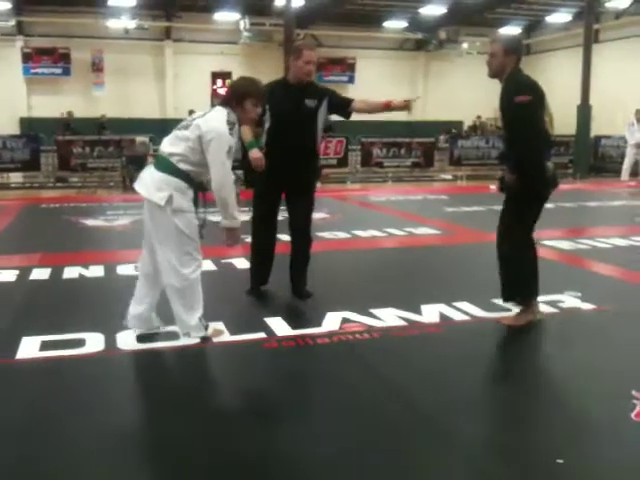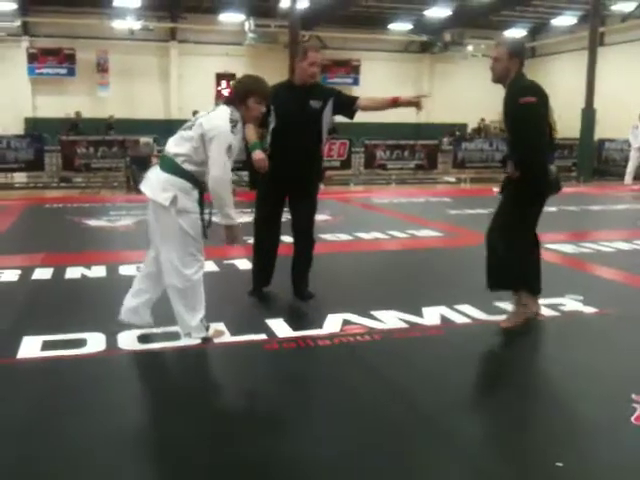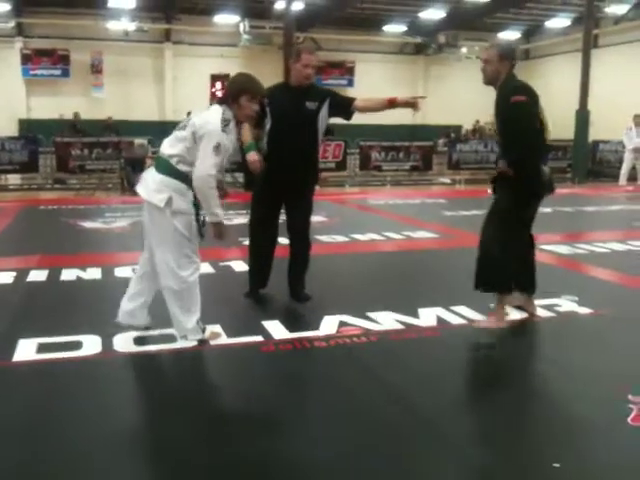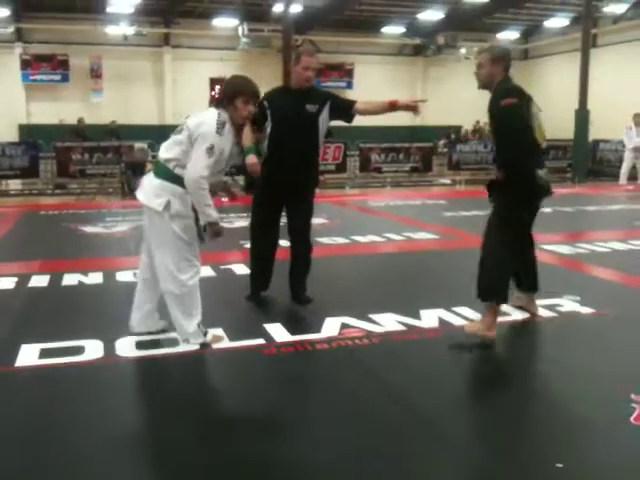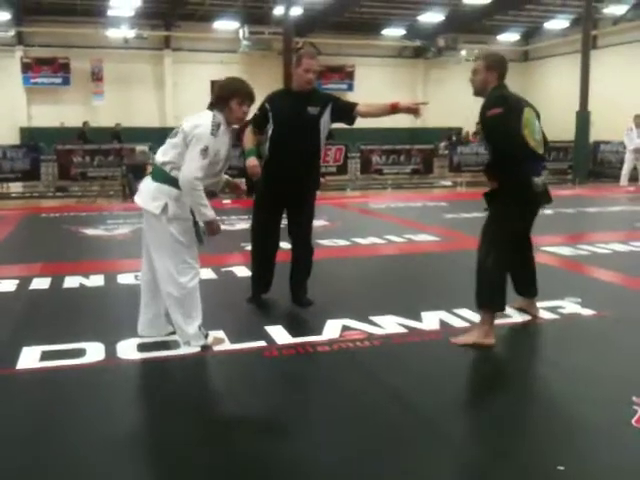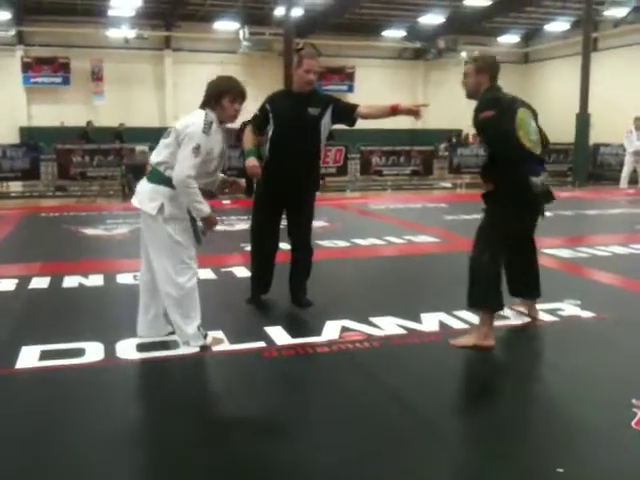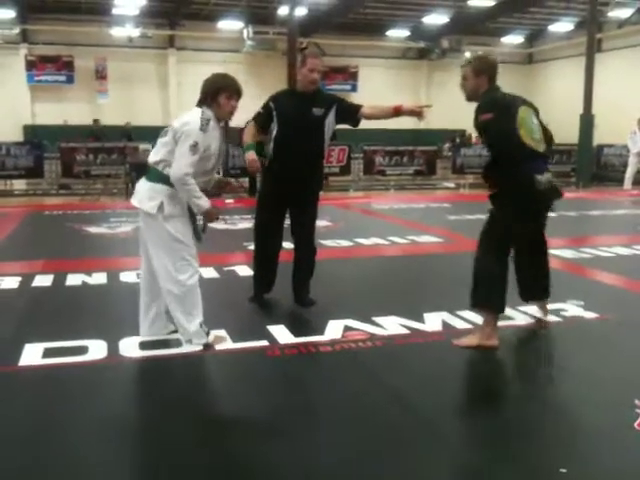
dt=0.1s
person 1, frame 1
left shoulder: (520, 88)
right shoulder: (516, 86)
left elbow: (528, 136)
left wrist: (514, 170)
right wrist: (513, 167)
left hip: (528, 178)
right hip: (531, 175)
left knee: (511, 237)
right knee: (518, 236)
left ankle: (526, 304)
right ankle: (528, 299)
person 1, frame 2
left shoulder: (524, 91)
right shoulder: (521, 90)
left elbow: (536, 134)
left wrist: (517, 165)
right wrist: (516, 163)
left hip: (528, 178)
right hip: (535, 176)
left knee: (502, 235)
right knee: (523, 235)
left ankle: (523, 303)
right ankle: (530, 299)
person 1, frame 3
left shoulder: (515, 92)
right shoulder: (513, 92)
left elbow: (530, 133)
left wrist: (510, 163)
right wrist: (510, 163)
left hip: (521, 178)
right hip: (528, 176)
left knee: (495, 236)
right knee: (517, 234)
left ankle: (500, 309)
right ankle: (525, 297)
person 1, frame 4
left shoulder: (506, 95)
right shoulder: (517, 94)
left elbow: (517, 138)
right elbow: (533, 138)
left wrist: (503, 166)
right wrist: (507, 166)
left hip: (517, 183)
right hip: (533, 180)
left knee: (497, 244)
right knee: (519, 237)
left ankle: (489, 321)
right ankle: (528, 297)
person 1, frame 5
left shoulder: (497, 103)
right shoulder: (519, 102)
left elbow: (506, 146)
right elbow: (541, 144)
left wrist: (493, 176)
left hip: (514, 190)
right hip: (532, 187)
left knee: (492, 252)
right knee: (518, 242)
left ankle: (485, 329)
right ankle: (529, 301)
person 1, frame 6
left shoulder: (489, 105)
right shoulder: (517, 104)
left elbow: (501, 147)
right elbow: (541, 142)
left wrist: (490, 176)
left hip: (513, 191)
right hip: (533, 188)
left knee: (486, 252)
right knee: (520, 245)
left ankle: (484, 331)
right ankle: (530, 304)
person 1, frame 7
left shoulder: (488, 106)
right shoulder: (518, 102)
left elbow: (502, 148)
right elbow: (545, 140)
left wrist: (492, 179)
left hip: (519, 190)
right hip: (539, 187)
left knee: (491, 252)
right knee: (532, 245)
left ankle: (488, 331)
right ankle: (541, 305)
person 2, frame 1
left shoulder: (217, 118)
right shoulder: (222, 129)
left elbow: (218, 173)
right elbow: (221, 181)
left wrist: (230, 202)
right wrist: (231, 223)
left hip: (159, 183)
right hip: (170, 190)
left knee: (157, 256)
right knee: (184, 260)
left ankle: (140, 317)
right ankle: (193, 327)
person 2, frame 2
left shoulder: (224, 118)
right shoulder: (226, 127)
right elbow: (218, 178)
right wrist: (230, 221)
left hip: (166, 184)
right hip: (175, 190)
left knee: (164, 255)
right knee: (187, 260)
left ankle: (135, 310)
right ankle: (194, 327)
person 2, frame 3
left shoulder: (219, 117)
right shoulder: (218, 126)
right elbow: (204, 176)
right wrist: (216, 218)
left hip: (162, 185)
right hip: (170, 191)
left knee: (158, 256)
right knee: (182, 262)
left ankle: (132, 312)
right ankle: (190, 329)
person 2, frame 4
left shoulder: (219, 122)
right shoulder: (212, 127)
right elbow: (195, 177)
right wrist: (211, 218)
left hip: (162, 191)
right hip: (168, 195)
left knee: (159, 262)
right knee: (182, 265)
left ankle: (144, 320)
right ankle: (192, 332)
person 2, frame 5
left shoulder: (216, 125)
right shoulder: (207, 129)
right elbow: (190, 177)
left wrist: (225, 182)
right wrist: (208, 217)
left hip: (161, 194)
right hip: (167, 198)
left knee: (159, 265)
right knee: (182, 267)
left ankle: (153, 325)
right ankle: (193, 335)
person 2, frame 6
left shoulder: (210, 125)
right shoulder: (200, 128)
right elbow: (182, 176)
left wrist: (221, 180)
right wrist: (204, 212)
left hip: (160, 197)
right hip: (164, 199)
left knee: (158, 267)
right knee: (180, 268)
left ankle: (153, 325)
right ankle: (193, 335)
person 2, frame 7
left shoulder: (208, 123)
right shoulder: (198, 125)
right elbow: (180, 174)
left wrist: (215, 181)
right wrist: (203, 206)
left hip: (159, 195)
right hip: (163, 198)
left knee: (158, 265)
right knee: (181, 266)
left ankle: (155, 325)
right ankle: (195, 332)
person 3, frame 1
left shoulder: (321, 95)
right shoulder: (270, 92)
left elbow: (355, 105)
left wrist: (390, 105)
right wrist: (252, 147)
left hip: (304, 172)
right hip: (271, 169)
left knee: (301, 229)
right knee: (263, 225)
left ankle: (299, 283)
right ankle: (257, 281)
person 3, frame 2
left shoulder: (327, 95)
right shoulder: (276, 93)
left elbow: (363, 103)
right elbow: (252, 122)
left wrist: (399, 101)
right wrist: (255, 148)
left hip: (307, 174)
right hip: (274, 172)
left knee: (304, 230)
right knee: (265, 227)
left ankle: (300, 284)
right ankle: (259, 282)
person 3, frame 3
left shoulder: (323, 97)
right shoulder: (272, 95)
left elbow: (360, 104)
right elbow: (248, 123)
left wrist: (396, 102)
right wrist: (250, 149)
left hip: (303, 176)
right hip: (270, 174)
left knee: (300, 232)
right knee: (261, 229)
left ankle: (297, 286)
right ankle: (256, 284)
person 3, frame 4
left shoulder: (324, 100)
right shoulder: (273, 97)
left elbow: (360, 107)
right elbow: (250, 127)
left wrist: (397, 105)
right wrist: (250, 152)
left hip: (303, 179)
right hip: (271, 177)
left knee: (301, 235)
right knee: (262, 232)
left ankle: (298, 288)
right ankle: (257, 287)
person 3, frame 5
left shoulder: (325, 102)
right shoulder: (275, 100)
left elbow: (362, 109)
right elbow: (252, 129)
left wrist: (398, 107)
right wrist: (250, 154)
left hip: (304, 182)
right hip: (272, 179)
left knee: (302, 238)
right knee: (263, 235)
left ankle: (299, 291)
right ankle: (258, 289)
person 3, frame 6
left shoulder: (326, 103)
right shoulder: (275, 101)
left elbow: (362, 111)
right elbow: (252, 130)
left wrist: (399, 109)
right wrist: (250, 155)
left hip: (304, 183)
right hip: (271, 180)
left knee: (301, 238)
right knee: (263, 234)
left ankle: (298, 291)
right ankle: (258, 290)
person 3, frame 7
left shoulder: (330, 103)
right shoulder: (279, 100)
left elbow: (366, 111)
right elbow: (254, 126)
left wrist: (402, 110)
right wrist: (250, 148)
left hip: (308, 182)
right hip: (275, 179)
left knee: (305, 238)
right knee: (266, 234)
left ankle: (301, 290)
right ankle: (260, 289)
